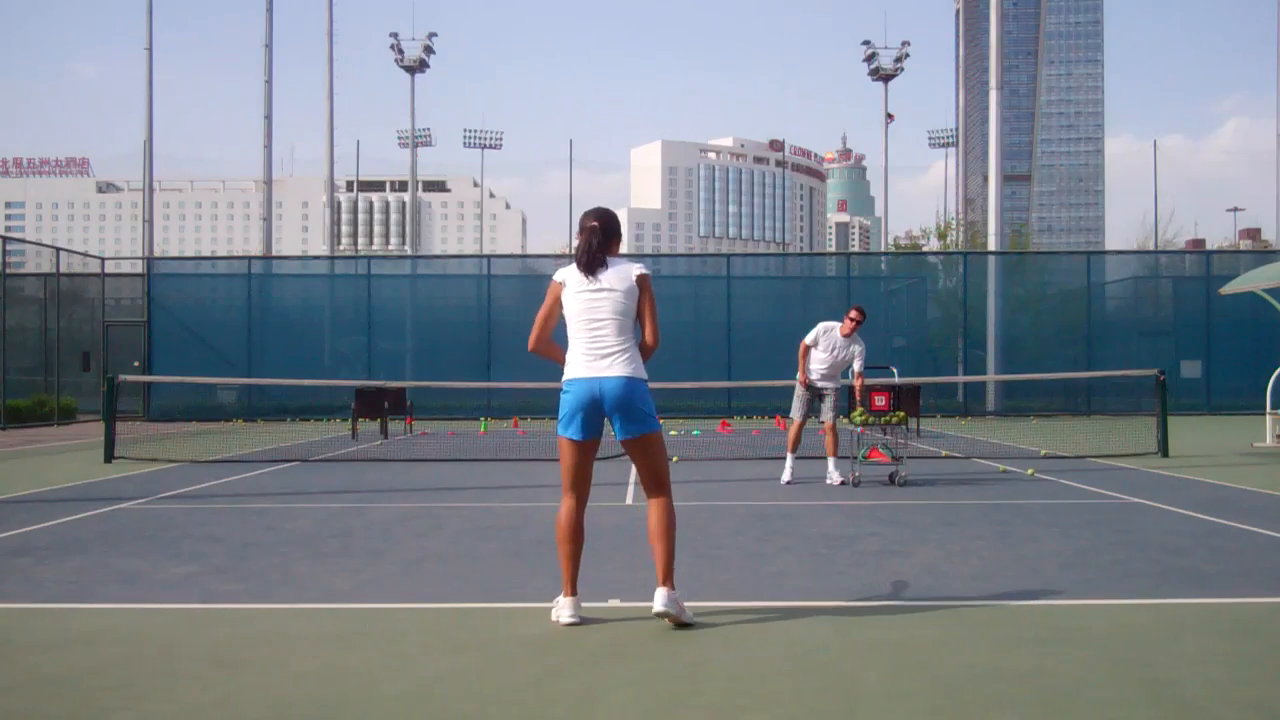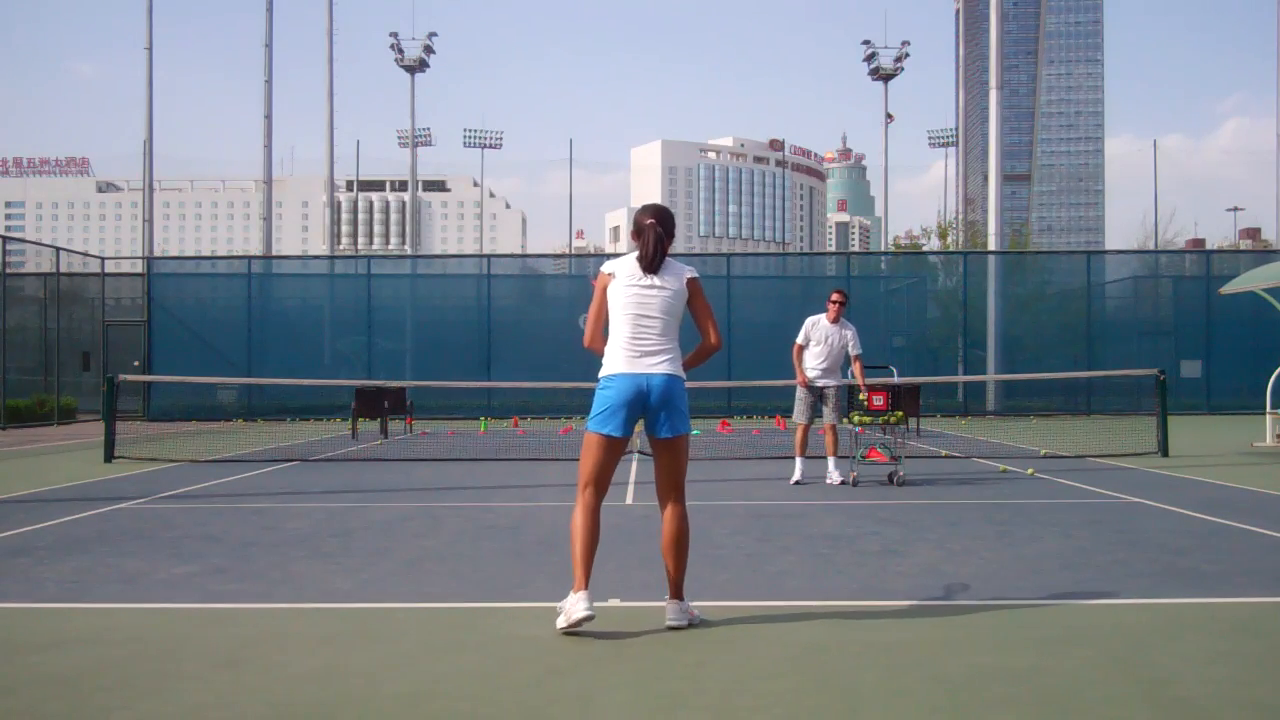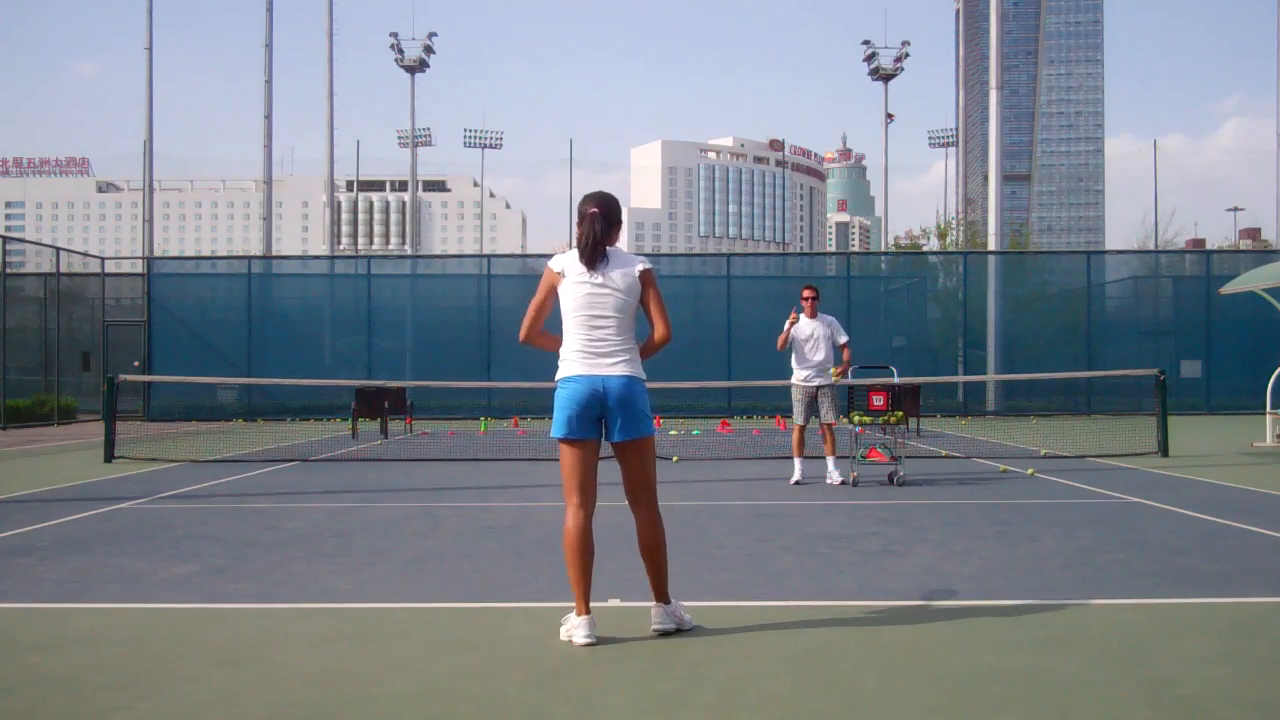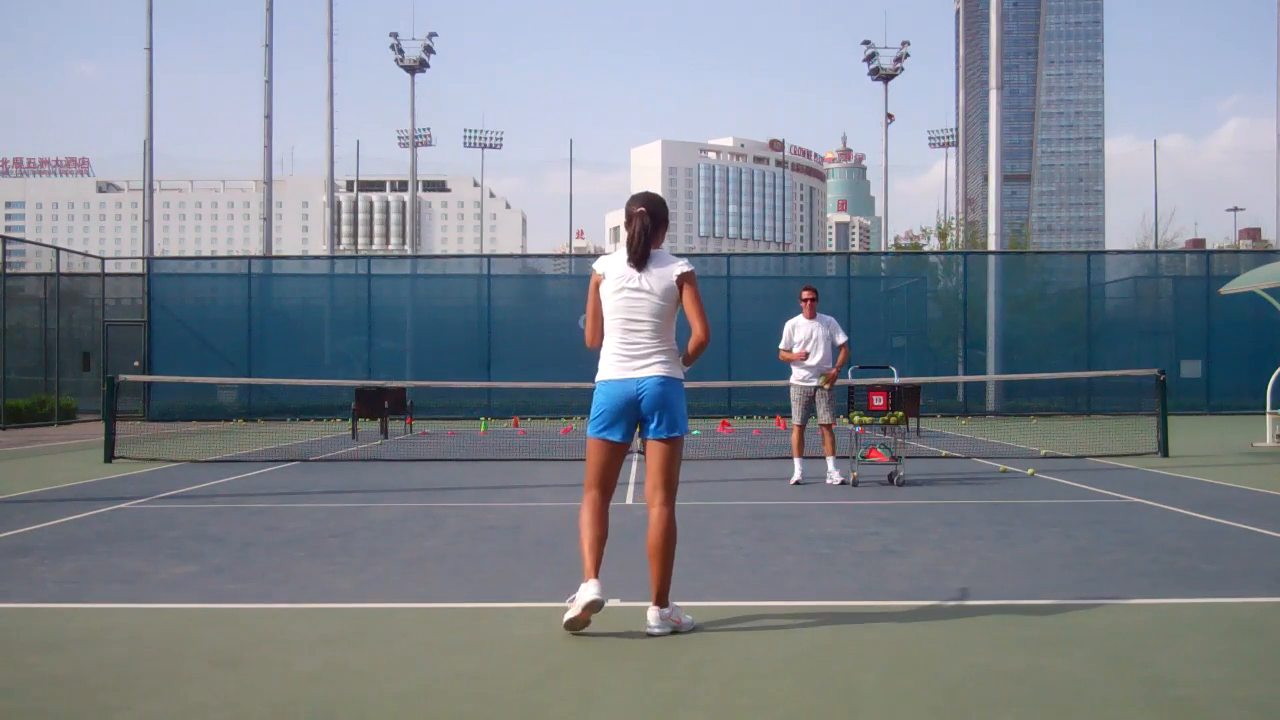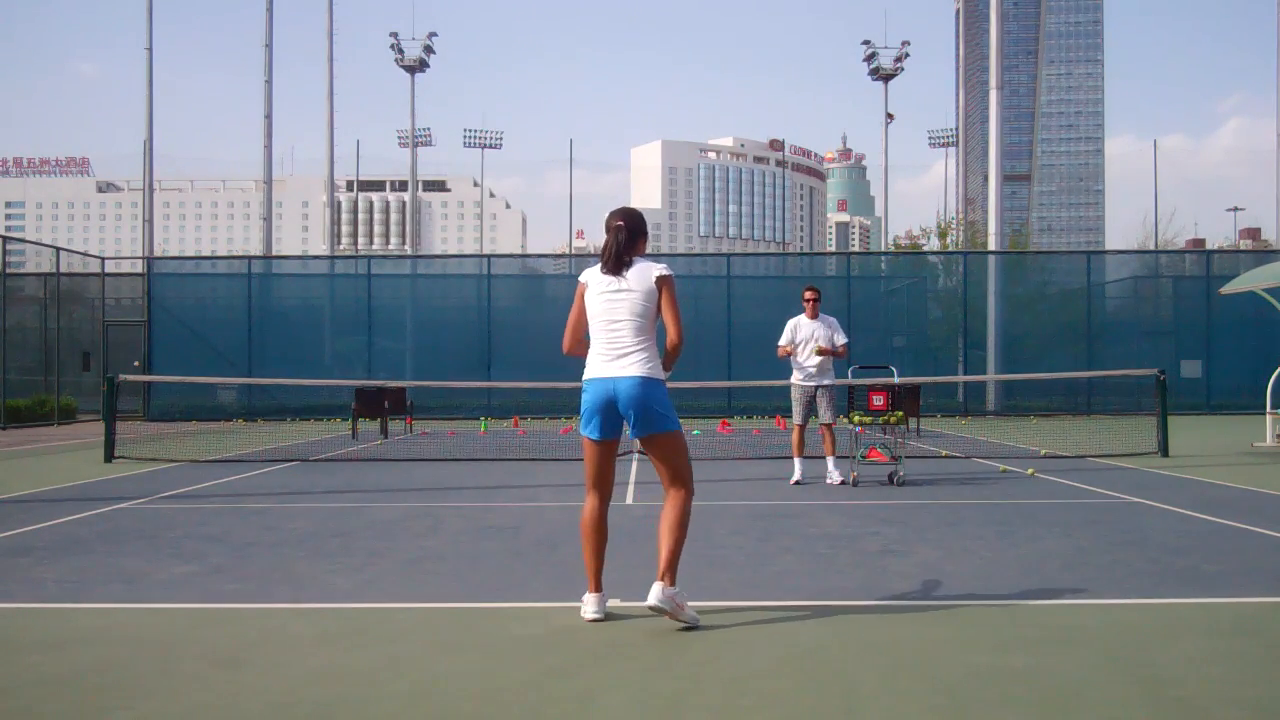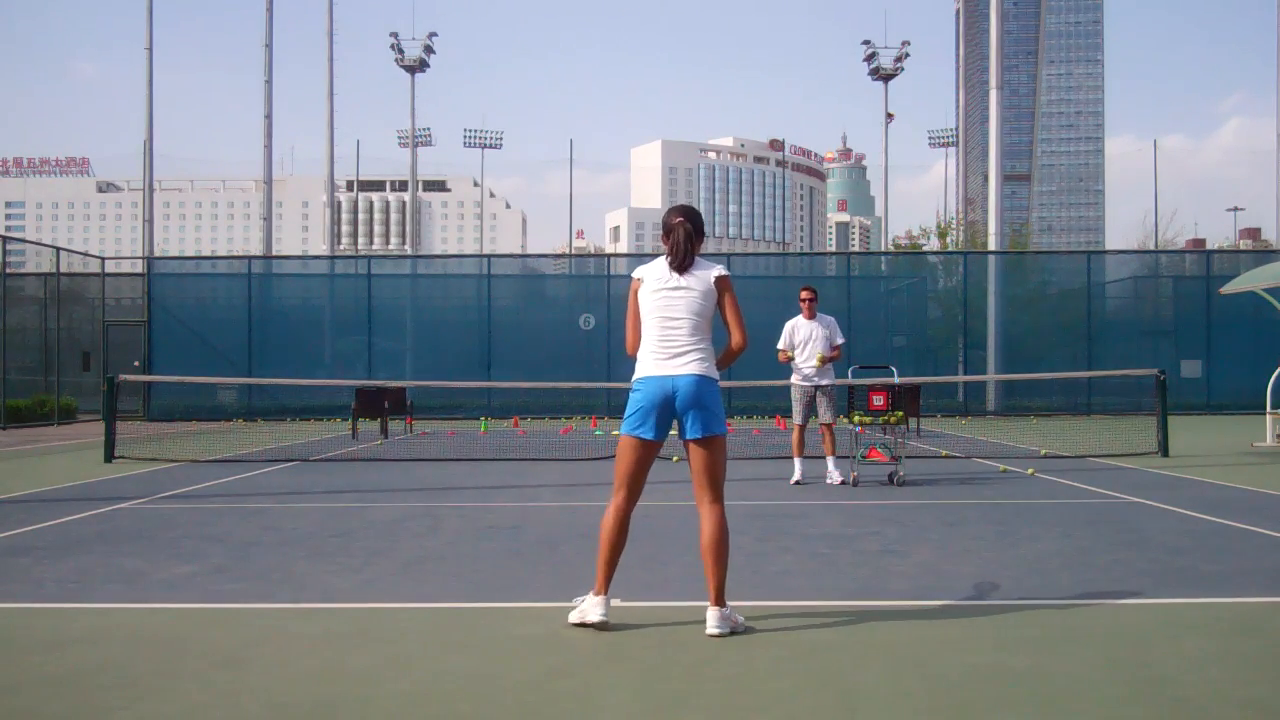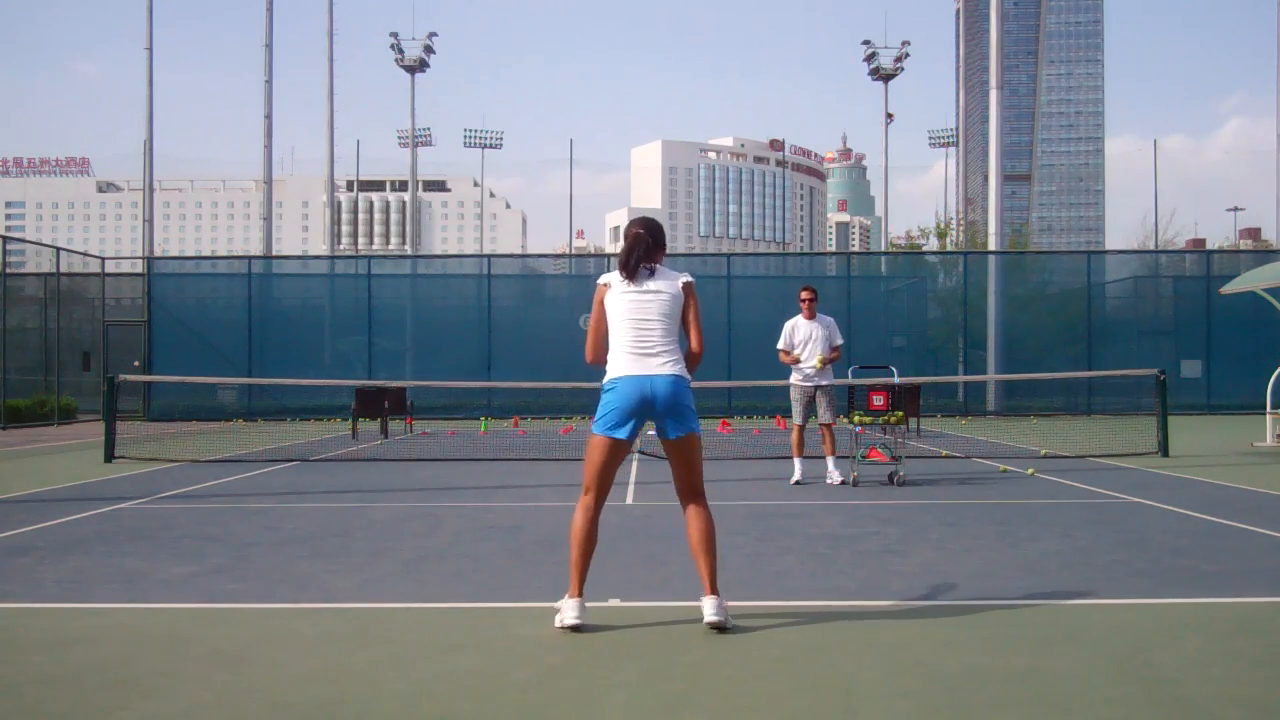
dt=0.7s
person 1, frame 1
left shoulder: (563, 278)
right shoulder: (636, 273)
left elbow: (536, 343)
right elbow: (651, 339)
left hip: (577, 387)
right hip: (626, 386)
left knee: (572, 498)
right knee: (658, 492)
left ankle: (568, 599)
right ankle: (665, 591)
person 1, frame 2
left shoulder: (612, 270)
right shoulder: (685, 276)
left elbow: (591, 338)
right elbow: (713, 340)
left hip: (617, 383)
right hip: (666, 385)
left knee: (588, 495)
right knee: (672, 501)
left ankle: (580, 595)
right ankle: (676, 603)
person 1, frame 3
left shoulder: (560, 266)
right shoulder: (638, 267)
left elbow: (528, 333)
right elbow: (662, 333)
left hip: (574, 385)
right hip: (626, 385)
left knee: (578, 506)
right knee: (644, 504)
left ankle: (582, 617)
right ankle: (663, 606)
person 1, frame 4
left shoulder: (603, 268)
right shoulder: (679, 270)
left elbow: (592, 338)
right elbow: (701, 334)
left hip: (613, 385)
right hip: (662, 386)
left knee: (596, 494)
right knee: (660, 501)
left ankle: (590, 582)
right ankle: (660, 609)
person 1, frame 5
left shoulder: (588, 278)
right shoulder: (657, 273)
left elbow: (570, 345)
right elbow: (675, 335)
left hip: (596, 384)
right hip: (642, 384)
left knee: (596, 496)
right knee: (679, 487)
left ankle: (594, 596)
right ankle: (665, 584)
person 1, frame 6
left shoulder: (642, 275)
right shoulder: (715, 275)
left elbow: (632, 345)
right elbow: (739, 340)
left hip: (649, 385)
right hip: (698, 386)
left knee: (622, 497)
right knee: (710, 502)
left ankle: (599, 598)
right ankle: (717, 609)
person 1, frame 7
left shoulder: (607, 283)
right shoulder: (682, 282)
left elbow: (592, 354)
right elbow: (697, 347)
left hip: (622, 387)
right hip: (671, 386)
left knee: (591, 497)
right knee: (693, 499)
left ankle: (573, 601)
right ankle: (712, 599)
person 2, frame 1
left shoulder: (858, 346)
right shoulder: (824, 328)
left elbow: (858, 376)
right elbow: (804, 345)
left wrist: (859, 403)
right wrist: (802, 372)
left hip: (830, 385)
right hip: (807, 380)
left knee: (830, 426)
right knee: (798, 422)
left ankle: (832, 471)
right ankle: (789, 467)
person 2, frame 2
left shoulder: (849, 330)
right shoulder: (811, 322)
left elbow: (855, 360)
right elbow: (797, 348)
left wrist: (862, 384)
right wrist: (799, 373)
left hip: (831, 383)
right hip: (808, 381)
left knee: (831, 426)
right knee: (803, 425)
left ankle: (832, 471)
right ankle: (798, 470)
person 2, frame 3
left shoulder: (830, 322)
right shoulder: (794, 323)
left elbow: (844, 347)
right elbow: (780, 347)
left wrist: (845, 363)
right wrist: (789, 326)
left hip: (825, 381)
right hip: (801, 382)
left knee: (827, 426)
right knee: (799, 425)
left ankle: (832, 470)
right ankle: (798, 470)
person 2, frame 4
left shoulder: (829, 322)
right shoulder: (791, 324)
left elbow: (844, 349)
right elbow: (782, 354)
left wrist: (836, 369)
right wrist: (795, 356)
left hip: (824, 382)
right hip: (799, 382)
left knee: (826, 425)
right knee: (798, 426)
left ankle: (832, 470)
right ankle: (798, 471)
person 2, frame 5
left shoulder: (831, 323)
right shoulder: (794, 323)
left elbow: (843, 350)
right elbow: (780, 351)
left wrist: (830, 352)
right wrist: (787, 351)
left hip: (825, 381)
right hip: (801, 381)
left knee: (827, 425)
right knee: (798, 425)
left ankle: (832, 470)
right ankle: (798, 471)
person 2, frame 6
left shoulder: (829, 322)
right shoulder: (792, 325)
left elbow: (838, 351)
right elbow: (781, 353)
left wrist: (828, 358)
right wrist: (784, 357)
left hip: (825, 381)
right hip: (801, 382)
left knee: (827, 425)
right knee: (799, 426)
left ankle: (832, 470)
right ankle: (798, 471)
person 2, frame 7
left shoulder: (828, 323)
right shoulder: (791, 325)
left elbow: (837, 352)
right elbow: (782, 354)
left wrist: (828, 360)
right wrist: (789, 359)
left hip: (824, 381)
right hip: (800, 382)
left knee: (827, 426)
right knee: (798, 426)
left ankle: (832, 471)
right ankle: (798, 471)
